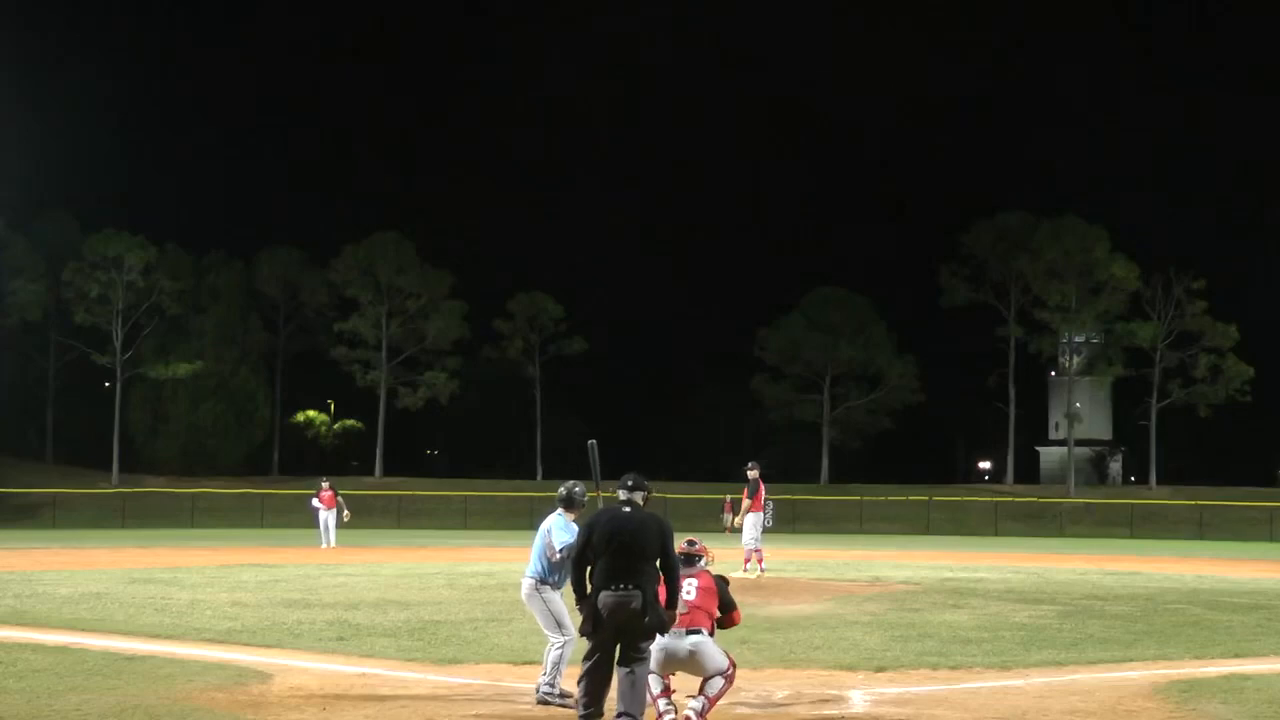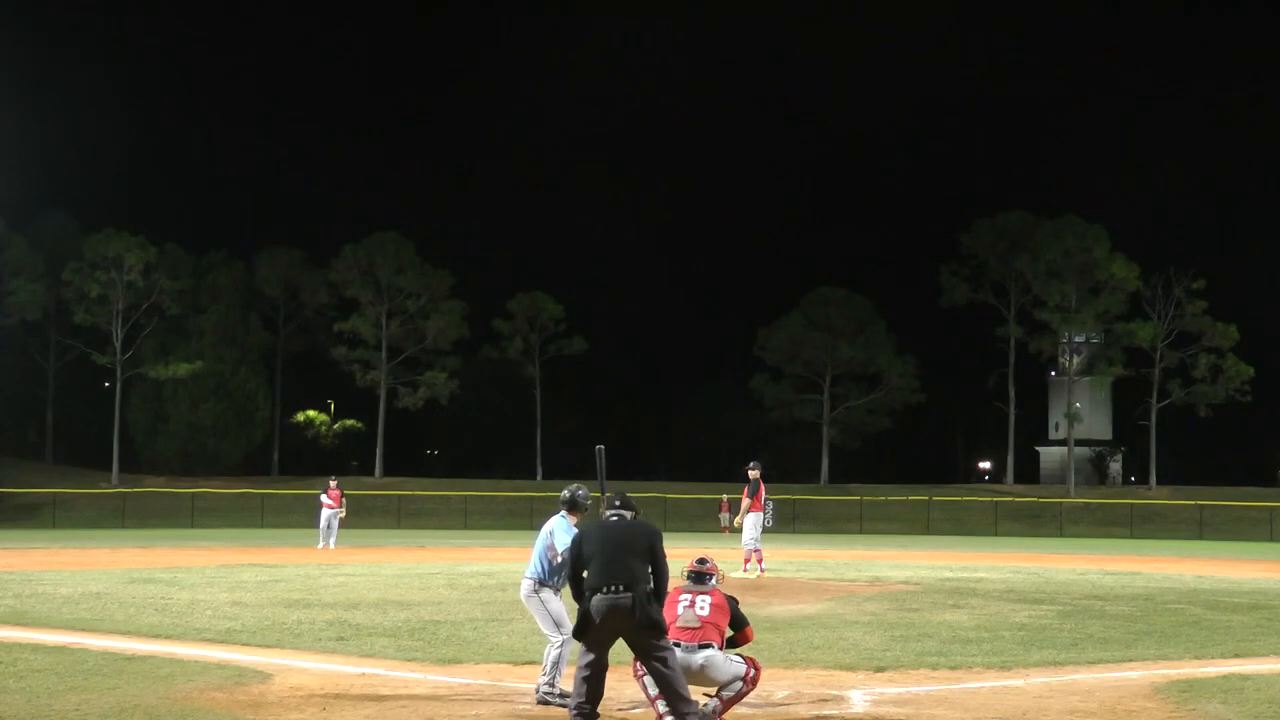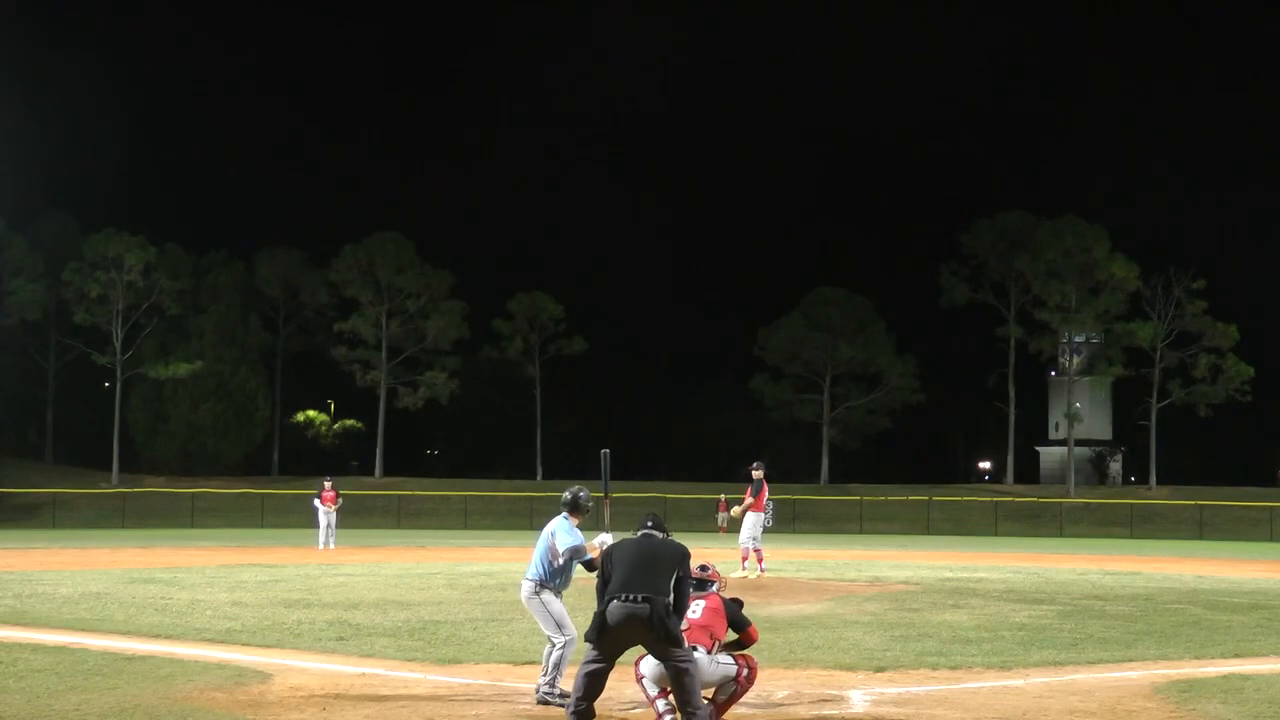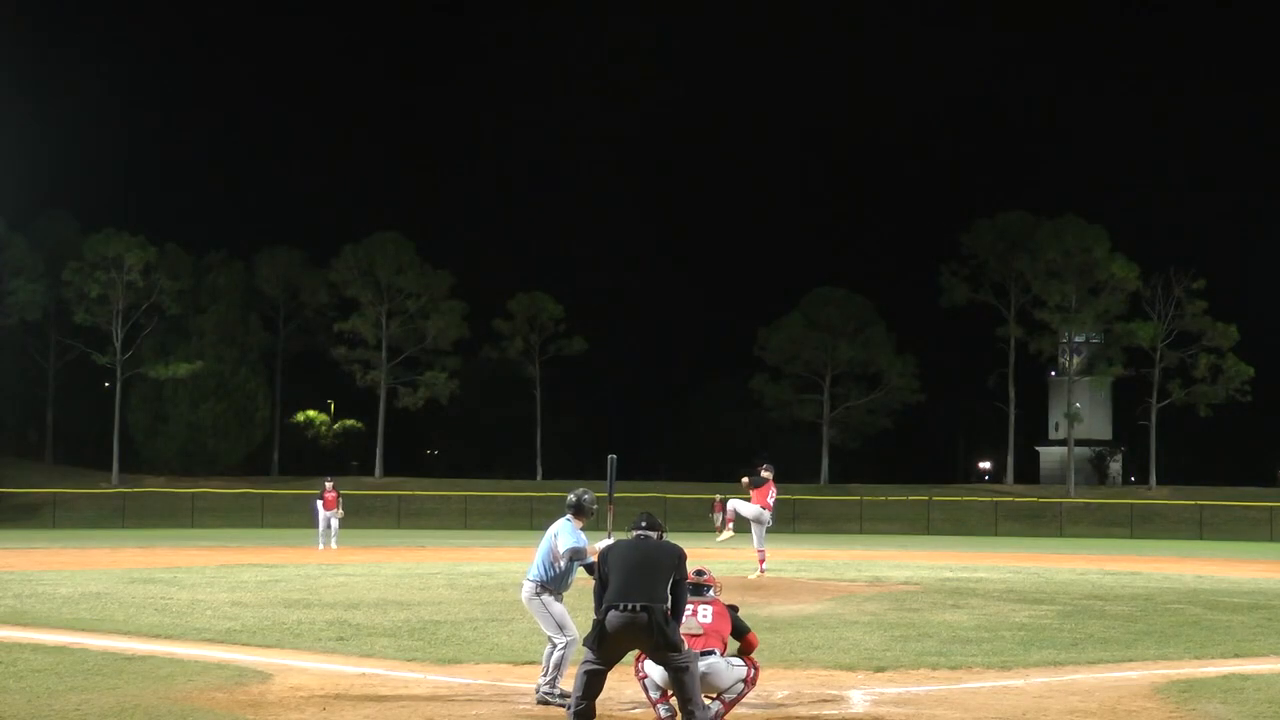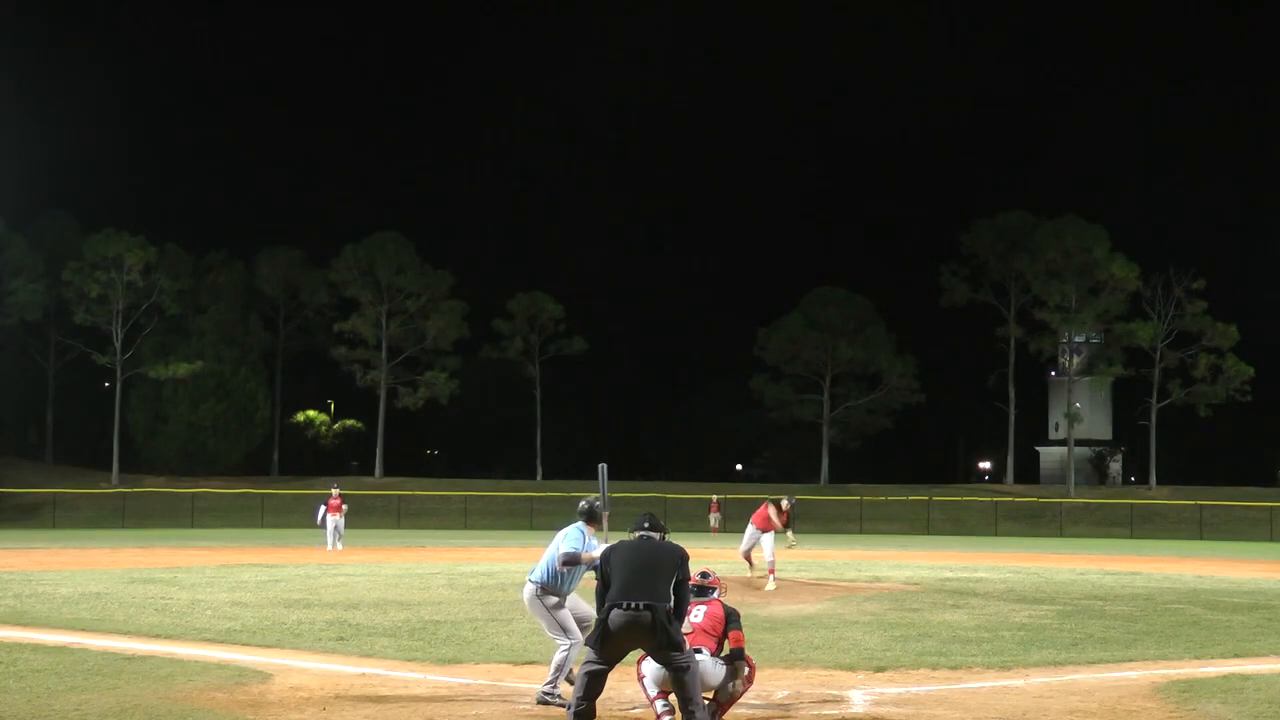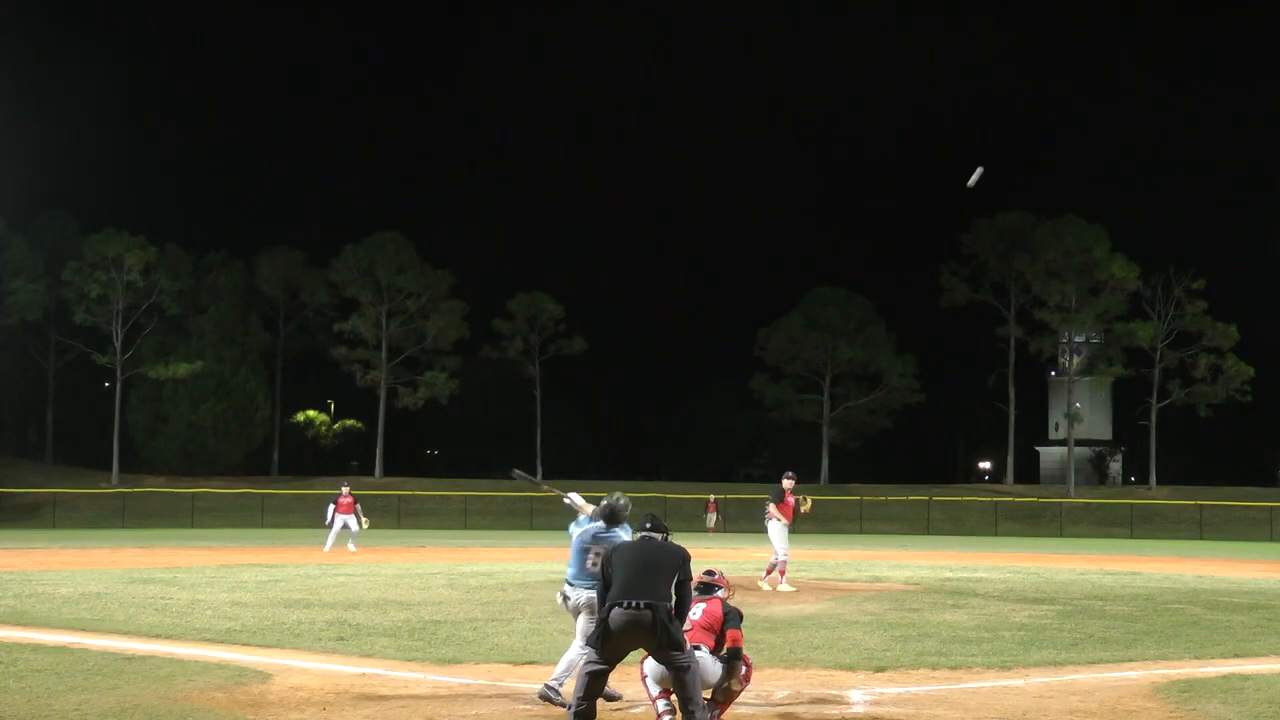
dt=0.7s
person 1, frame 1
left shoulder: (569, 525)
right shoulder: (557, 521)
right elbow: (567, 550)
left hip: (547, 587)
right hip: (539, 587)
left knee: (558, 636)
right knee: (565, 636)
left ankle: (547, 683)
right ankle: (548, 691)
person 1, frame 2
left shoulder: (569, 528)
right shoulder: (560, 524)
right elbow: (569, 553)
left hip: (546, 588)
right hip: (537, 588)
left knee: (558, 636)
right knee: (563, 636)
left ankle: (546, 684)
right ankle: (547, 691)
person 1, frame 3
left shoulder: (574, 531)
right shoulder: (561, 525)
left elbow: (591, 566)
right elbow: (571, 553)
left wrist: (604, 550)
right wrist: (597, 542)
left hip: (547, 591)
right hip: (538, 590)
left knee: (558, 637)
right knee: (567, 637)
left ankle: (546, 685)
right ankle: (547, 692)
person 1, frame 4
left shoulder: (578, 534)
right shoulder: (565, 527)
left elbow: (592, 569)
right elbow: (571, 554)
right wrist: (599, 547)
left hip: (547, 592)
right hip: (539, 591)
left knee: (559, 638)
right knee: (568, 638)
left ankle: (546, 684)
right ankle: (547, 692)
person 1, frame 5
left shoulder: (591, 540)
right shoulder: (576, 532)
right elbow: (566, 559)
right wrist: (595, 555)
left hip: (556, 592)
right hip: (541, 593)
left knee: (587, 618)
right knee: (572, 640)
left ankle: (562, 667)
right ankle: (548, 692)
person 1, frame 6
left shoulder: (581, 526)
right shoulder: (624, 535)
right wrist: (586, 509)
left hip: (571, 592)
right hip: (595, 597)
right knee: (581, 648)
left ankle: (601, 686)
right ankle: (552, 687)
person 2, frame 1
left shoulder: (596, 520)
right shoulder: (658, 524)
left elbow: (578, 562)
right elbow: (670, 568)
left wrist: (581, 598)
right wrist: (671, 606)
left hip: (604, 599)
right hip: (641, 601)
left knee: (596, 660)
right knee: (635, 662)
person 2, frame 2
left shoulder: (584, 535)
right shoulder: (648, 531)
left elbow: (573, 575)
right elbow: (661, 572)
left wrist: (585, 605)
right wrist: (657, 606)
left hip: (599, 603)
right hip: (637, 603)
left knee: (590, 662)
right knee: (662, 660)
person 2, frame 3
left shoulder: (614, 549)
right shoulder: (678, 551)
left elbow: (601, 590)
right elbow: (682, 594)
left wrist: (606, 621)
right wrist: (673, 624)
left hip: (616, 611)
right hip: (654, 612)
left knee: (594, 663)
right knee: (682, 663)
person 2, frame 4
left shoulder: (609, 551)
right shoulder: (674, 552)
left elbow: (599, 596)
right elbow: (679, 598)
left wrist: (605, 623)
right wrist: (671, 629)
left hip: (614, 619)
right hip: (654, 619)
left knee: (592, 665)
right knee: (683, 664)
person 2, frame 5
left shoulder: (611, 551)
right shoulder: (676, 553)
left elbow: (601, 596)
right elbow: (682, 598)
left wrist: (605, 624)
right wrist: (674, 629)
left hip: (616, 617)
right hip: (656, 619)
left knee: (593, 666)
right knee: (684, 665)
person 2, frame 6
left shoulder: (614, 552)
right shoulder: (678, 553)
left elbow: (602, 594)
right elbow: (684, 597)
left wrist: (606, 624)
right wrist: (676, 628)
left hip: (617, 616)
right hip: (656, 617)
left knee: (594, 665)
right knee: (684, 664)
